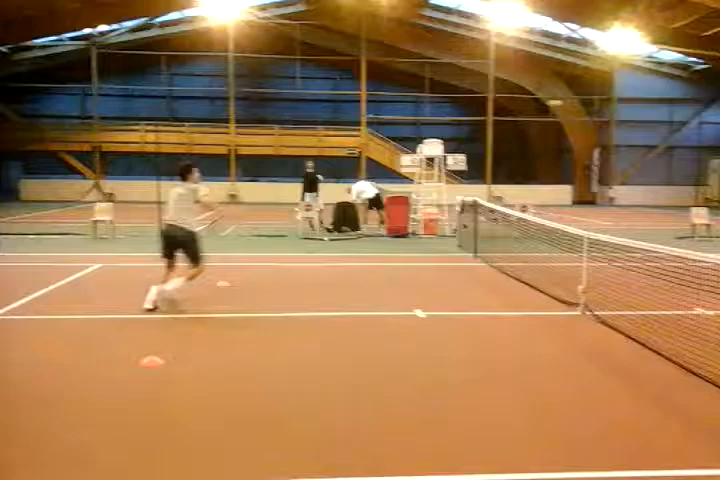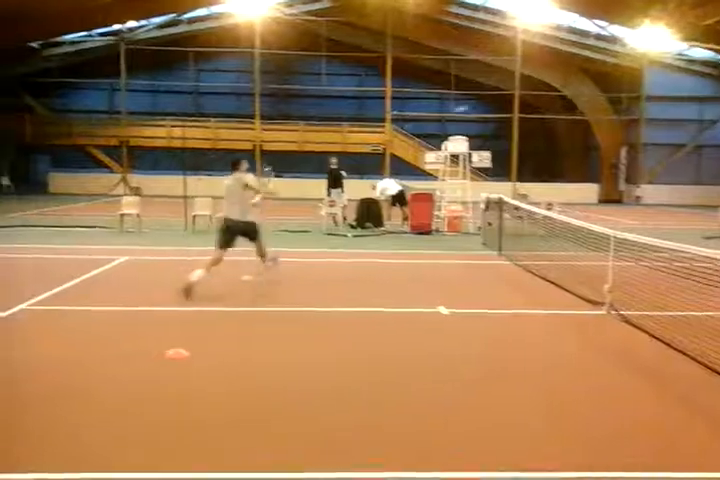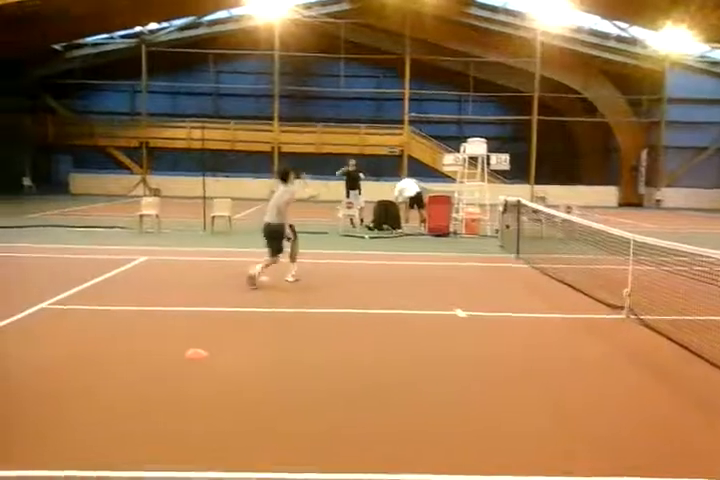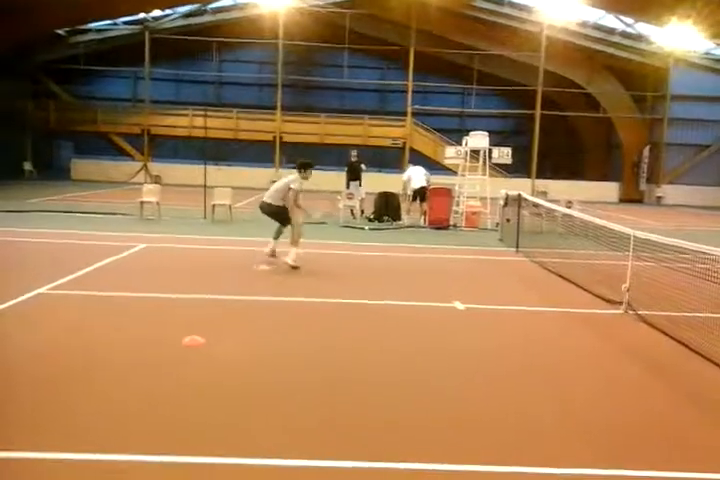
dt=0.3s
person 1, frame 1
left shoulder: (174, 191)
right shoulder: (195, 188)
right elbow: (207, 204)
left hip: (168, 230)
right hip: (186, 232)
left knee: (170, 268)
right knee: (197, 269)
left ankle: (150, 299)
right ankle: (170, 287)
person 1, frame 2
left shoulder: (228, 182)
right shoulder: (244, 177)
right elbow: (256, 188)
left wrist: (252, 202)
left hip: (229, 221)
right hip: (246, 222)
left knee: (218, 256)
right knee: (258, 240)
left ankle: (195, 278)
right ankle: (266, 261)
person 1, frame 3
left shoulder: (282, 188)
right shoulder: (289, 189)
right elbow: (281, 205)
left wrist: (308, 195)
right wrist: (286, 226)
left hip: (268, 226)
right hip: (279, 225)
left knee: (274, 258)
right knee: (294, 241)
left ankle: (256, 271)
right ankle: (292, 274)
person 1, frame 4
left shoulder: (294, 179)
right shoulder: (298, 180)
left elbow: (295, 201)
right elbow: (290, 198)
left wrist: (304, 210)
right wrist: (293, 217)
left hip: (265, 204)
right hip: (273, 205)
left knee: (284, 223)
right knee: (297, 224)
left ankle: (271, 249)
right ankle: (291, 258)
